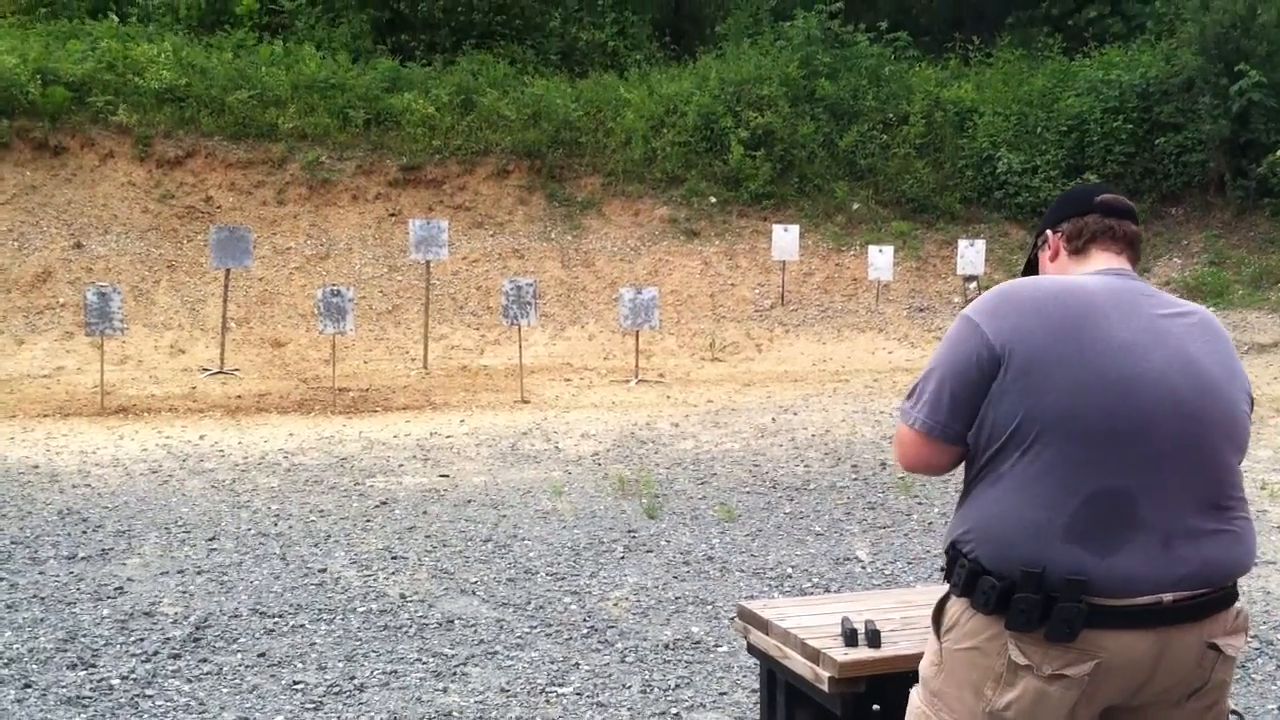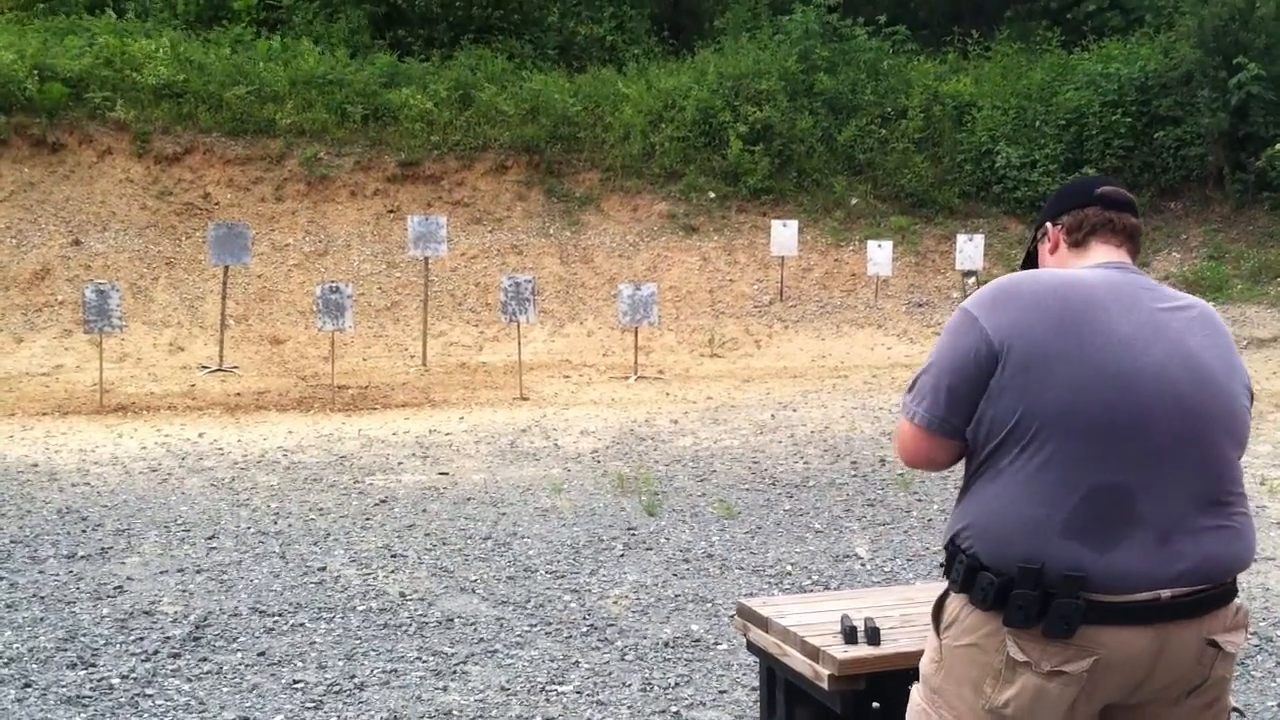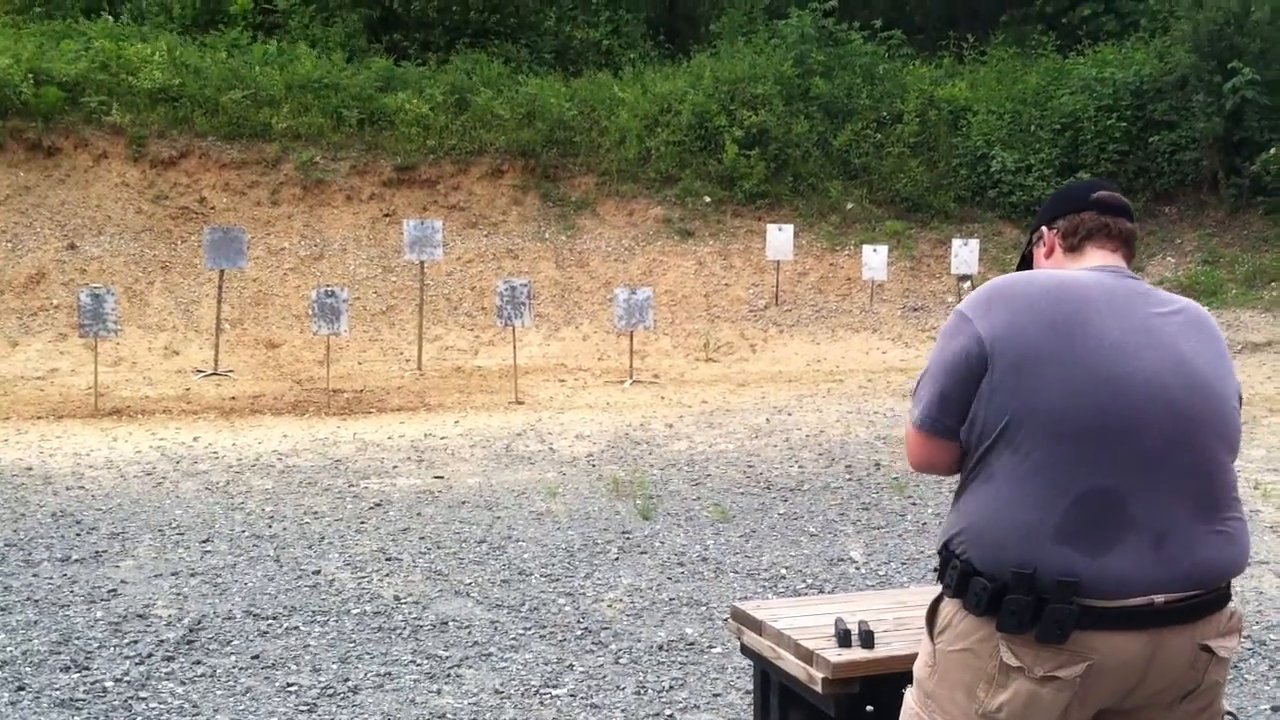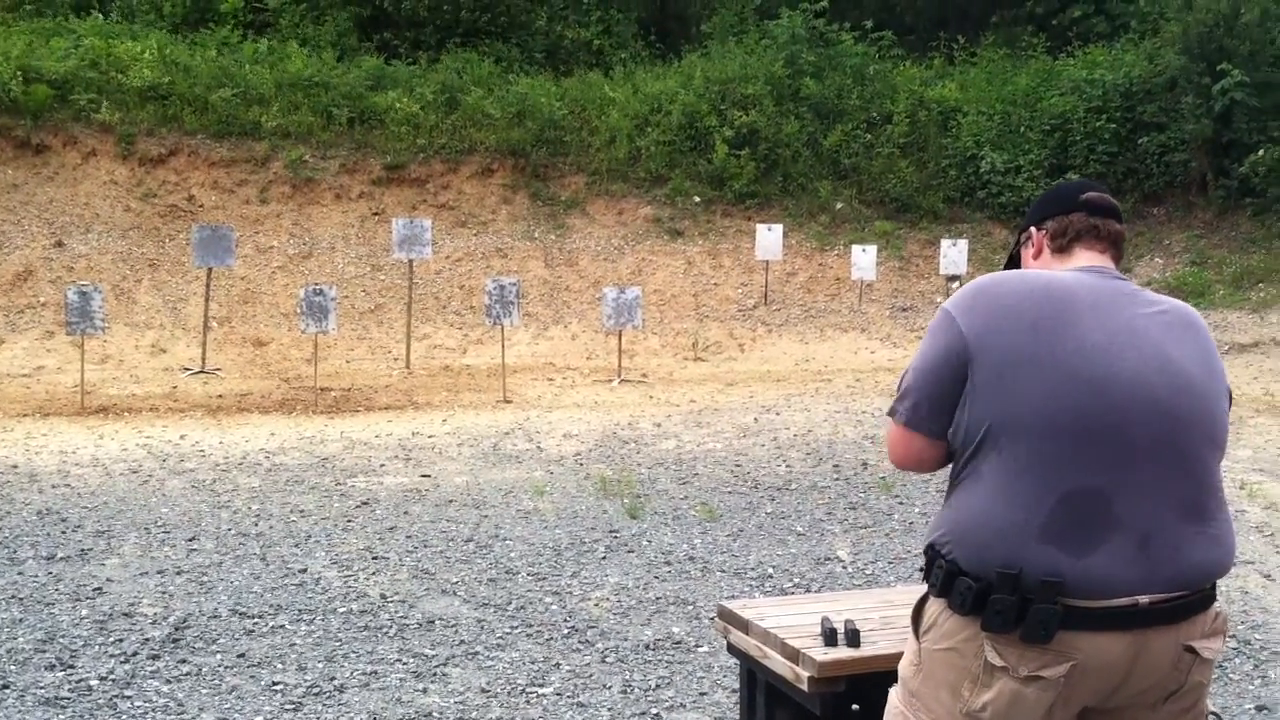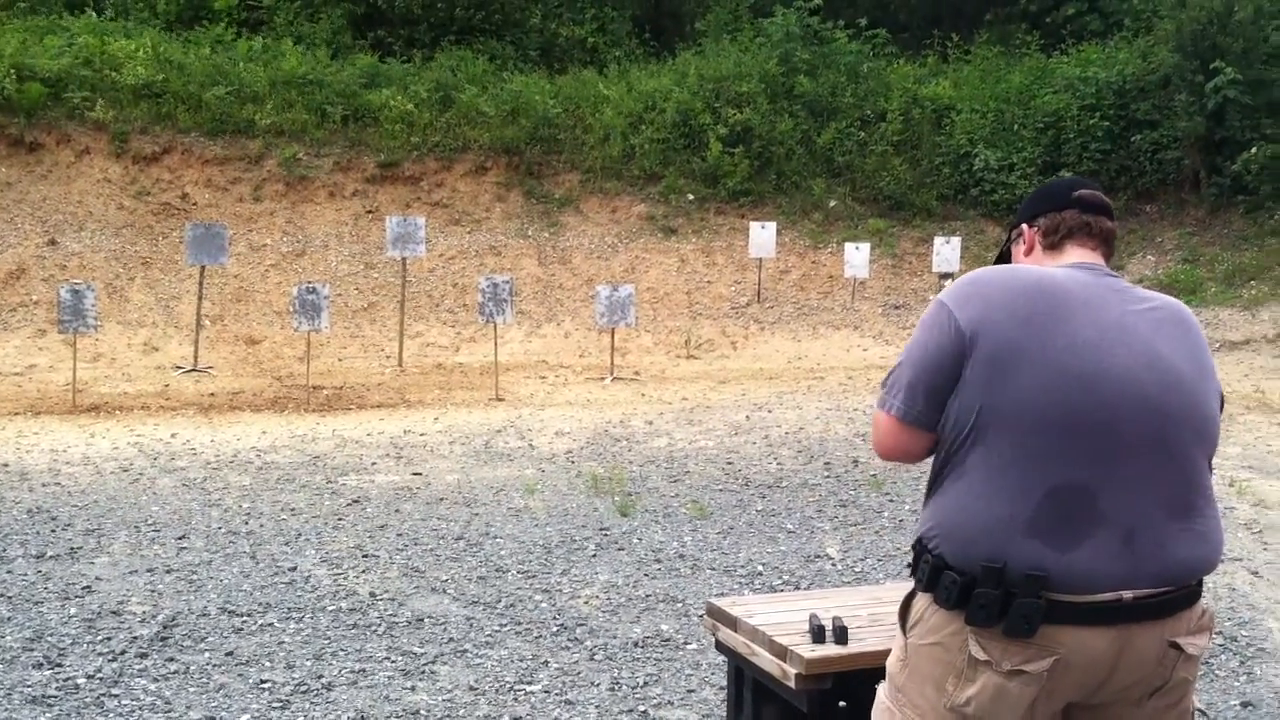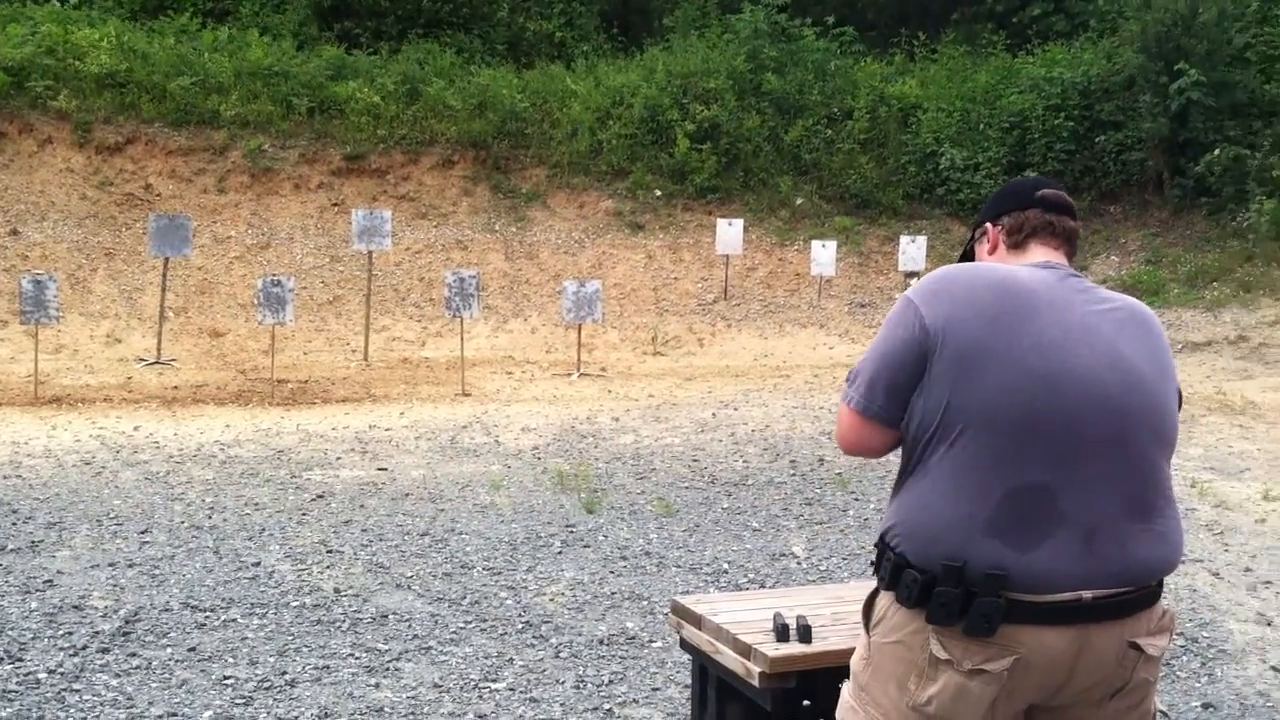
dt=0.1s
person 1, frame 1
left shoulder: (1011, 310)
right shoulder: (1210, 334)
left elbow: (918, 452)
right elbow: (1206, 466)
left hip: (1035, 638)
right hip: (1192, 634)
person 1, frame 2
left shoulder: (1011, 304)
right shoulder: (1209, 328)
left elbow: (919, 447)
right elbow: (1207, 462)
left hip: (1034, 635)
right hip: (1191, 631)
person 1, frame 3
left shoulder: (1004, 305)
right shoulder: (1202, 329)
left elbow: (926, 454)
right elbow: (1193, 465)
left hip: (1028, 637)
right hip: (1185, 635)
person 1, frame 4
left shoulder: (990, 303)
right shoulder: (1191, 330)
left elbow: (910, 451)
right elbow: (1184, 464)
left hip: (1013, 637)
right hip: (1169, 635)
person 1, frame 5
left shoulder: (983, 297)
right shoulder: (1181, 326)
left elbow: (895, 440)
right elbow: (1190, 462)
left hip: (999, 633)
right hip: (1157, 630)
person 1, frame 6
left shoulder: (949, 294)
right shoulder: (1142, 327)
left elbow: (857, 435)
right elbow: (1139, 461)
left hip: (960, 633)
right hip: (1117, 630)
